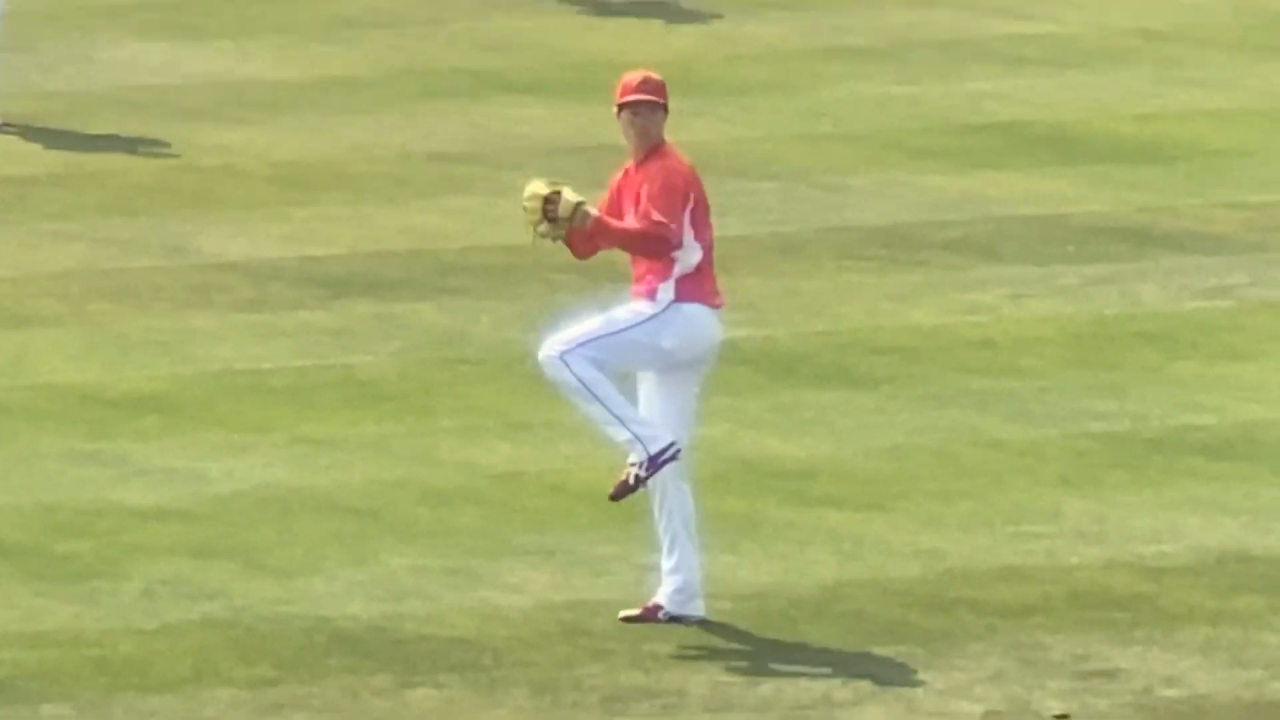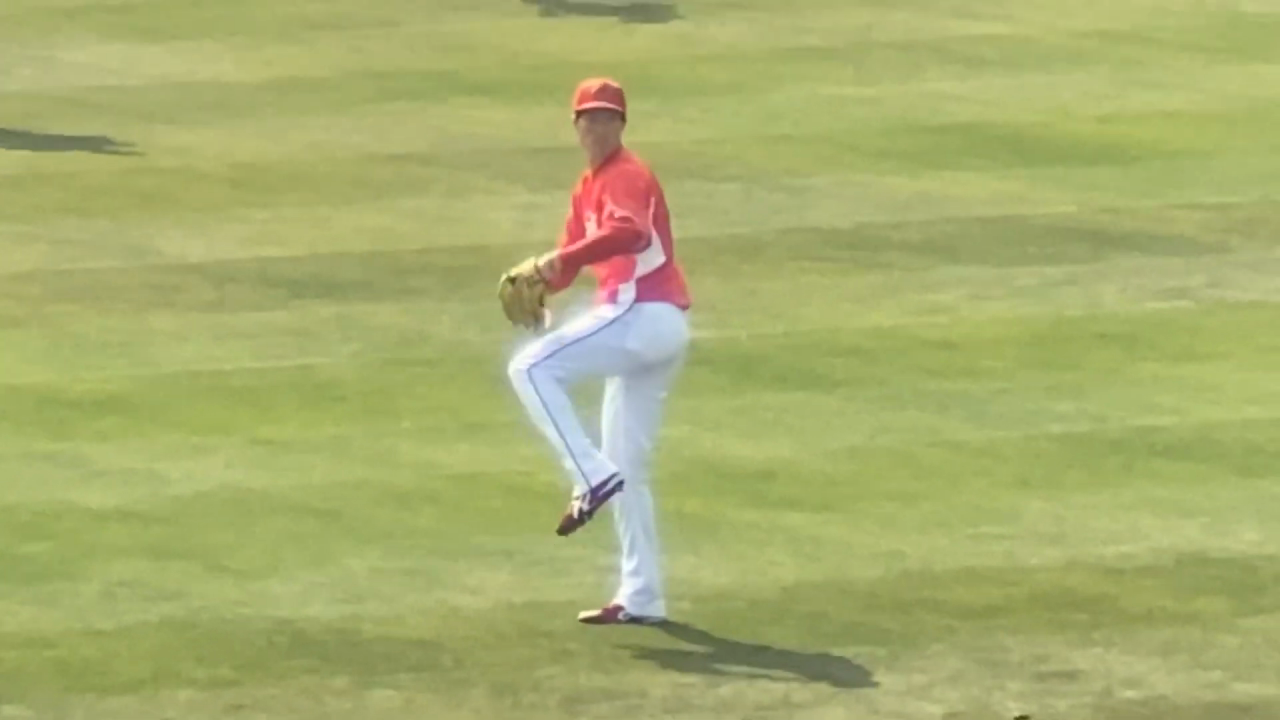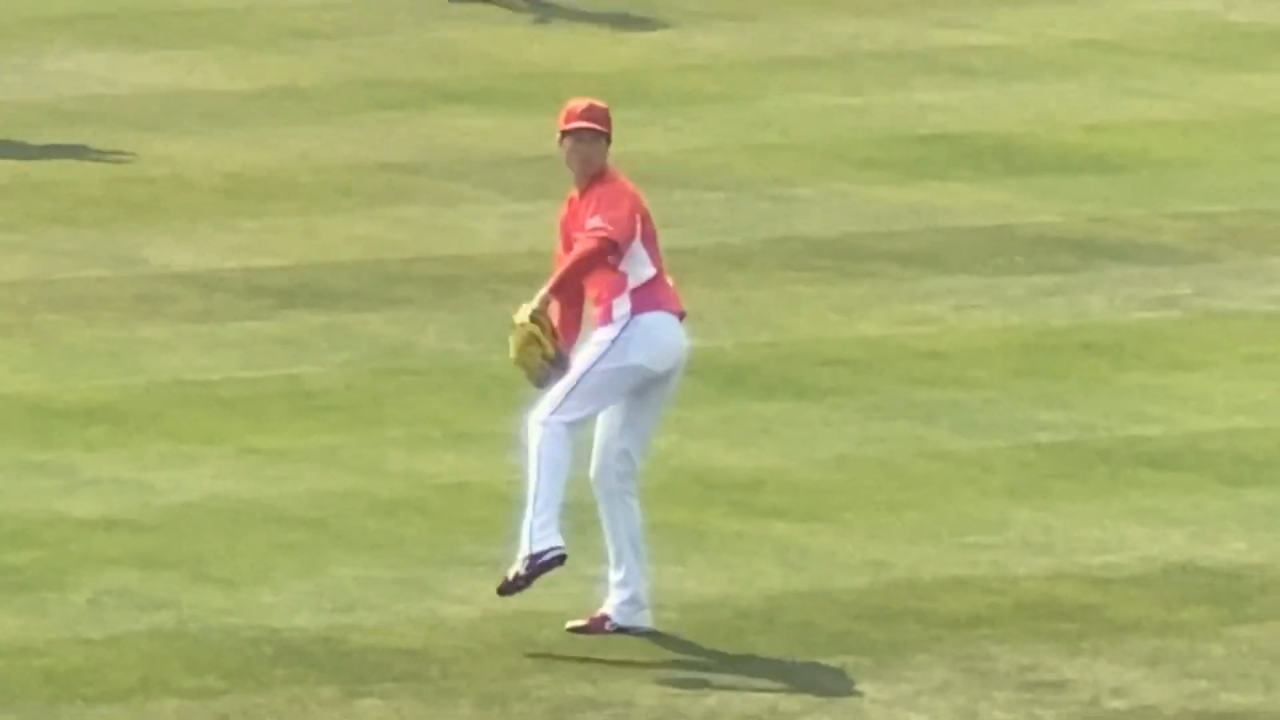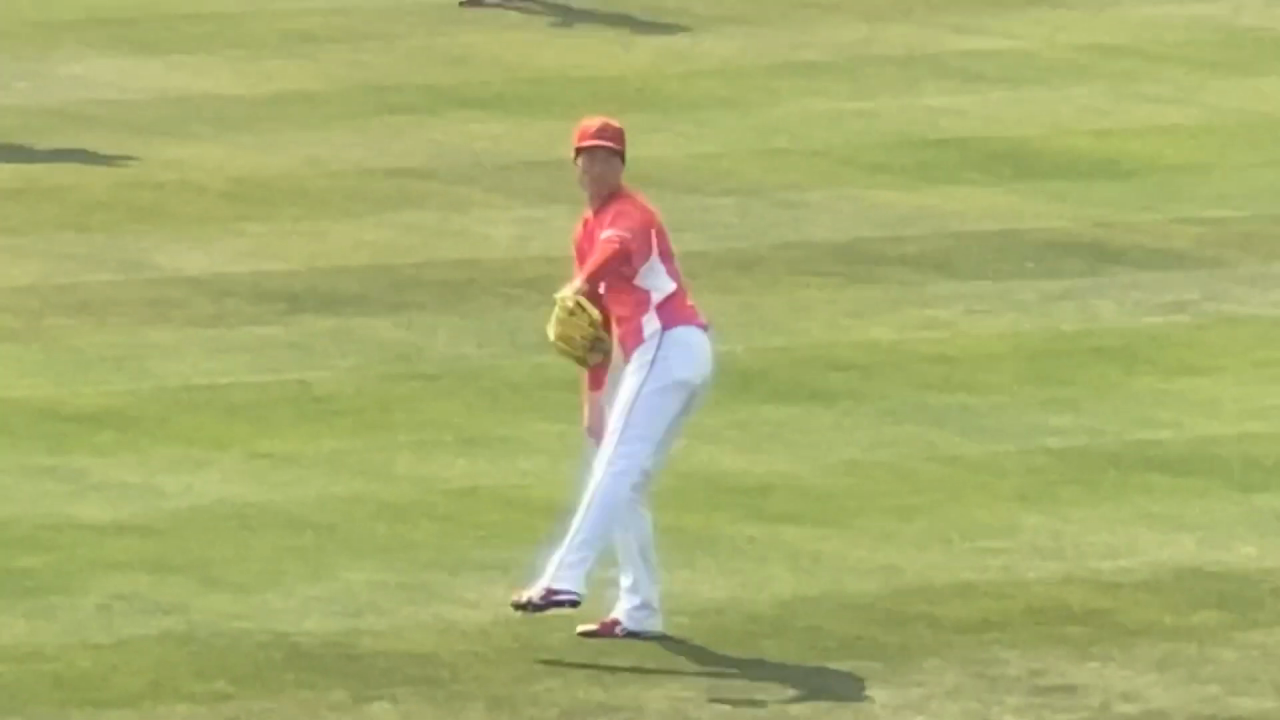
dt=0.2s
person 1, frame 1
left shoulder: (667, 171)
right shoulder: (627, 178)
left elbow: (660, 238)
right elbow: (592, 242)
left wrist: (595, 222)
right wrist: (569, 222)
left hip: (676, 313)
right hip: (685, 322)
left knee: (559, 354)
right knee: (666, 465)
left ankle: (646, 447)
right ankle: (680, 597)
person 1, frame 2
left shoulder: (627, 176)
right shoulder: (587, 185)
left elbow: (627, 235)
right elbow: (574, 254)
left wrist: (559, 258)
right wrist: (543, 275)
left hip: (639, 314)
right hip: (661, 326)
left knee: (529, 369)
right knee: (626, 463)
left ankle: (590, 477)
right ankle: (641, 598)
person 1, frame 3
left shoulder: (612, 194)
right shoulder: (572, 209)
left elbow: (605, 243)
right elbow: (577, 288)
left wrist: (548, 291)
right wrist: (561, 354)
left hip: (639, 328)
right hip: (662, 338)
left knee: (549, 420)
right knee: (611, 473)
left ankle: (540, 544)
right ankle: (628, 607)
person 1, frame 4
left shoulder: (626, 212)
right shoulder: (593, 223)
left elbow: (621, 252)
right elbow: (600, 310)
left wrist: (578, 288)
right wrist: (594, 394)
left hip: (668, 346)
right hip: (674, 352)
left knee: (617, 461)
right knee: (626, 479)
left ankle: (564, 579)
right ankle: (639, 611)
